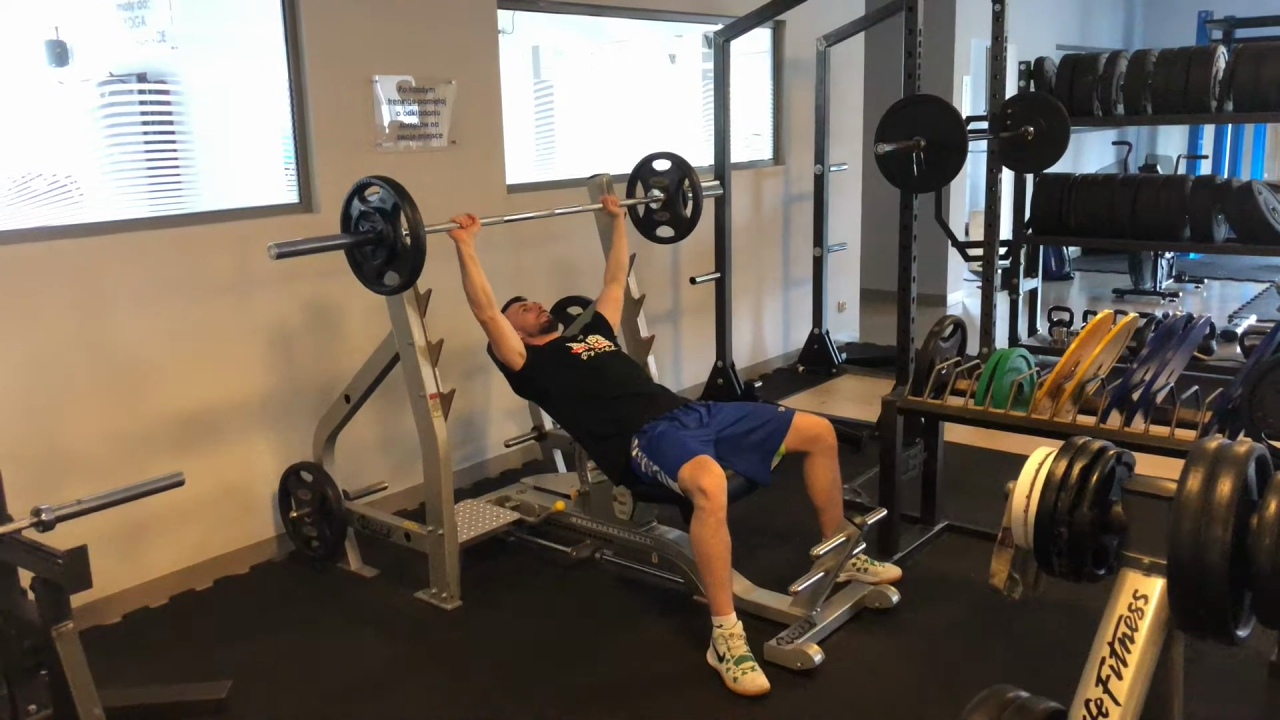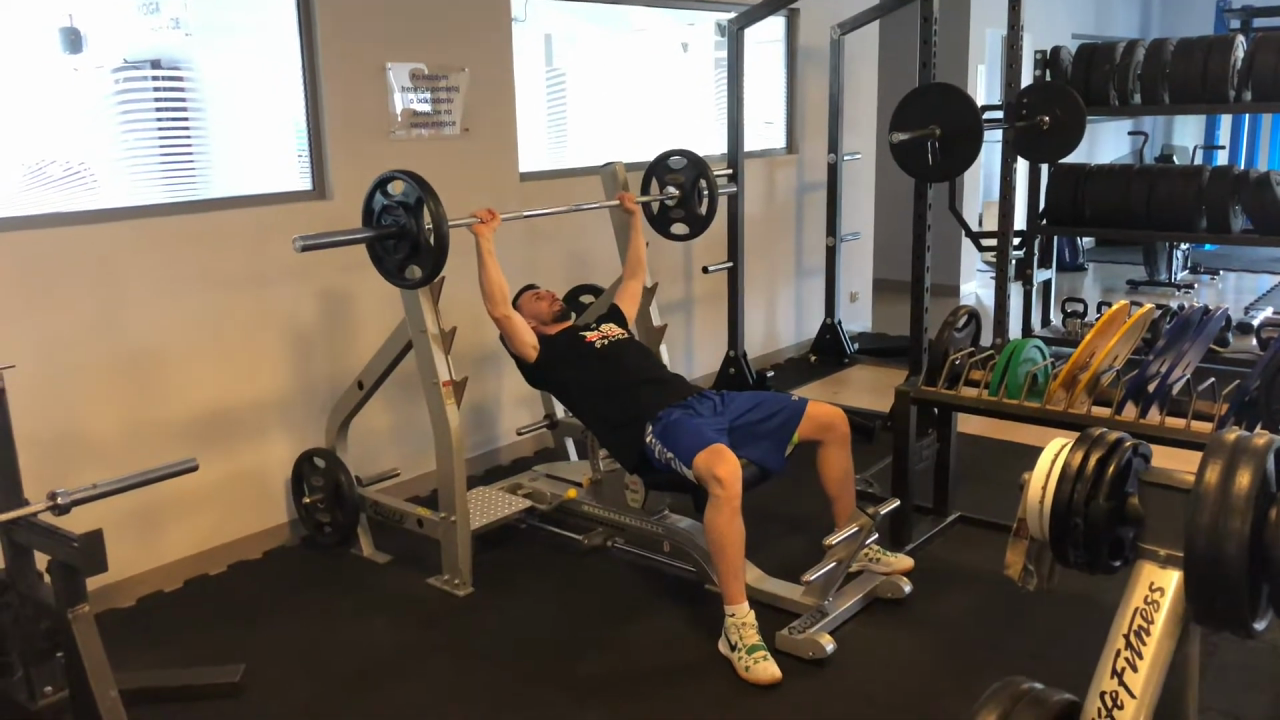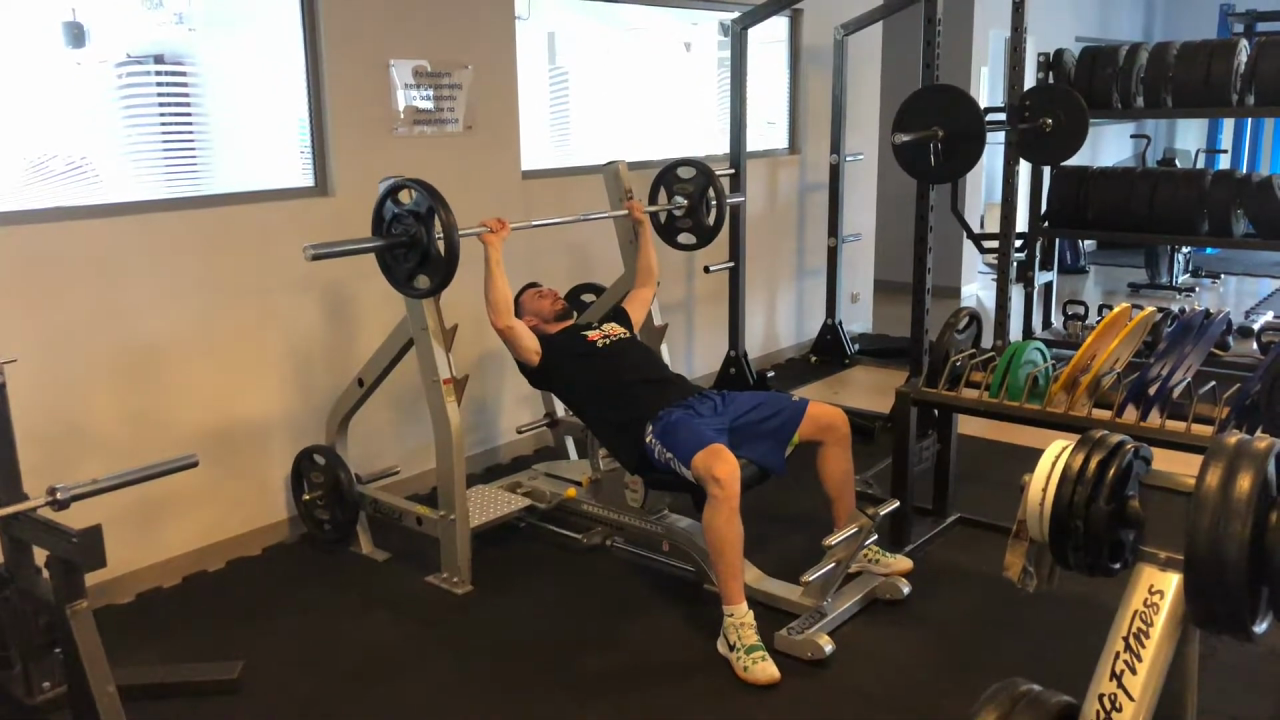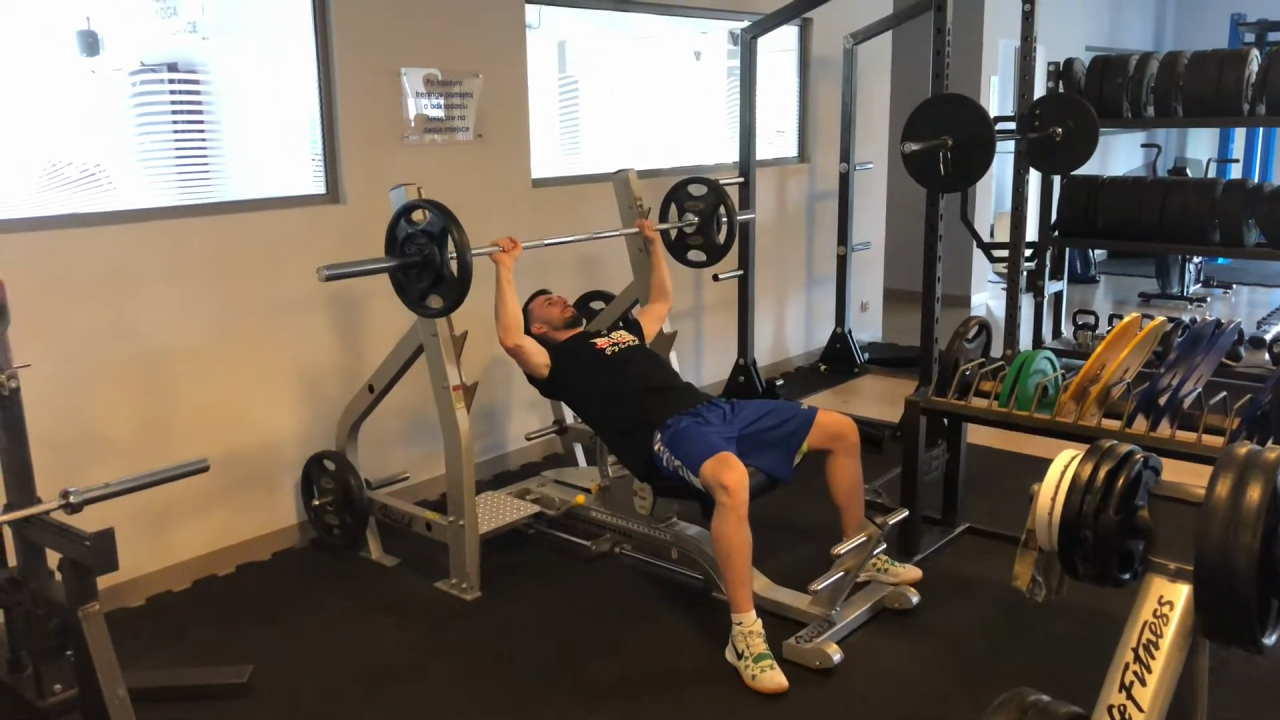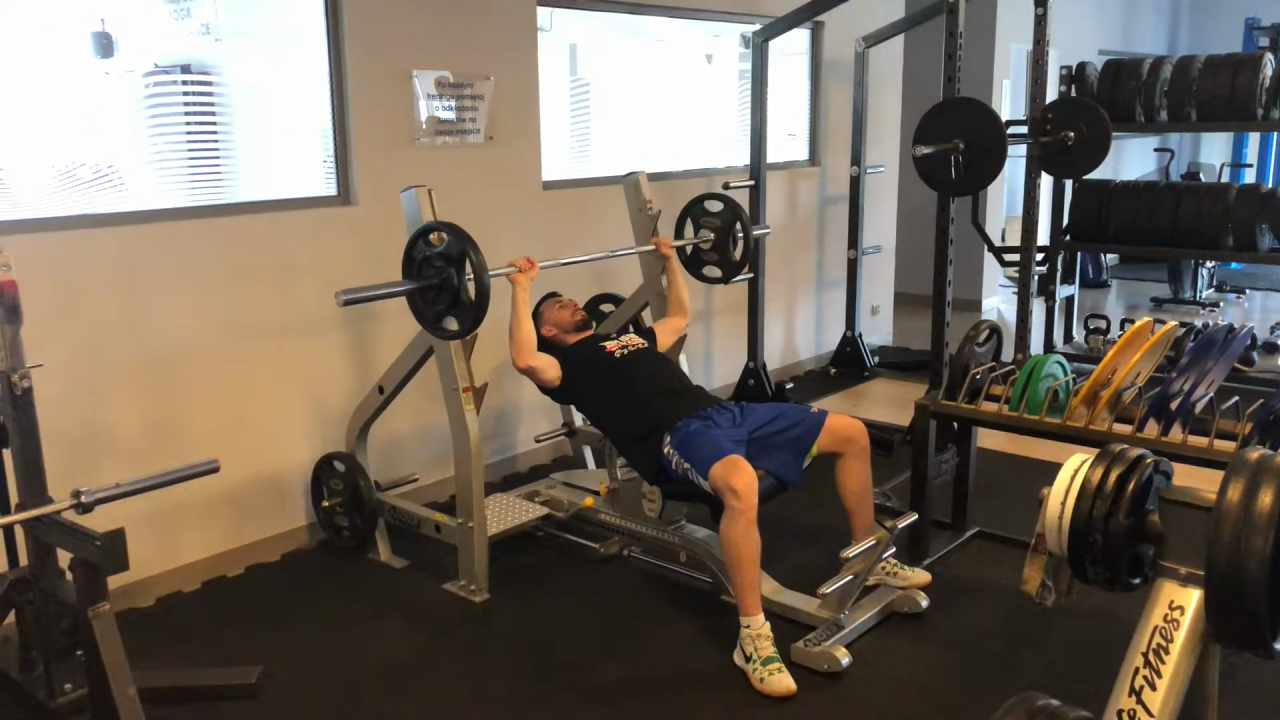
dt=1s
person 1, frame 1
left shoulder: (592, 334)
right shoulder: (531, 364)
left elbow: (615, 281)
right elbow: (486, 314)
left wrist: (618, 222)
right wrist: (465, 247)
left hip: (691, 412)
right hip: (644, 437)
left knee: (820, 433)
right knee: (710, 486)
left ankle: (841, 558)
right ankle: (726, 637)
person 1, frame 2
left shoulder: (607, 322)
right shoulder: (544, 351)
left elbow: (635, 276)
right elbow: (499, 310)
left wrist: (634, 218)
right wrist: (485, 240)
left hip: (703, 400)
right hip: (658, 425)
left knee: (833, 421)
right knee: (724, 474)
right ankle: (738, 626)
person 1, frame 3
left shoulder: (609, 323)
right shoulder: (545, 352)
left elbow: (646, 285)
right elbow: (501, 320)
left wrist: (642, 226)
right wrist: (494, 250)
left hip: (704, 401)
right hip: (658, 425)
left knee: (833, 422)
right knee: (723, 474)
right ankle: (736, 626)
person 1, frame 4
left shoulder: (619, 333)
right shoulder: (555, 360)
left elbow: (661, 302)
right elbow: (511, 339)
left wrist: (654, 245)
right wrist: (505, 268)
left hip: (713, 409)
right hip: (667, 433)
left knee: (843, 431)
right knee: (731, 482)
right ankle: (745, 635)
person 1, frame 5
left shoulder: (629, 336)
right shoulder: (566, 363)
left elbow: (680, 316)
right elbow: (525, 360)
left wrist: (670, 260)
right wrist: (521, 288)
left hip: (723, 412)
right hip: (676, 434)
left knee: (852, 433)
right knee: (740, 485)
right ankle: (753, 639)
